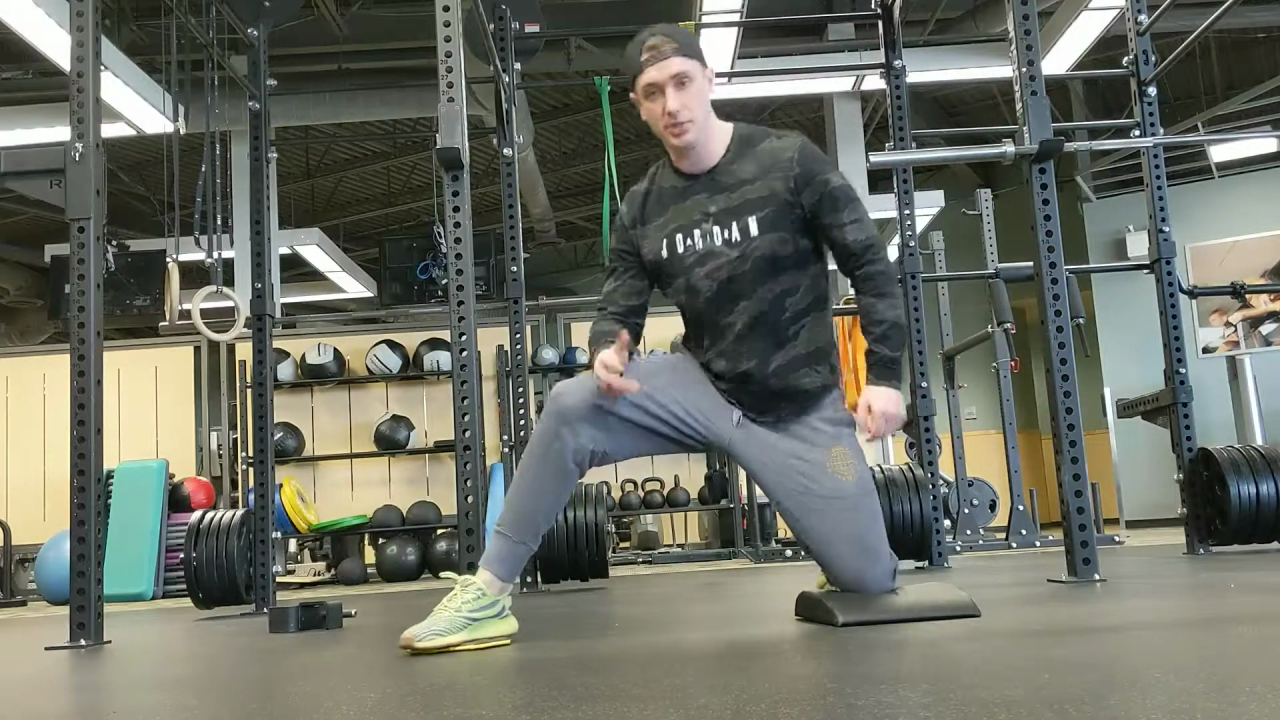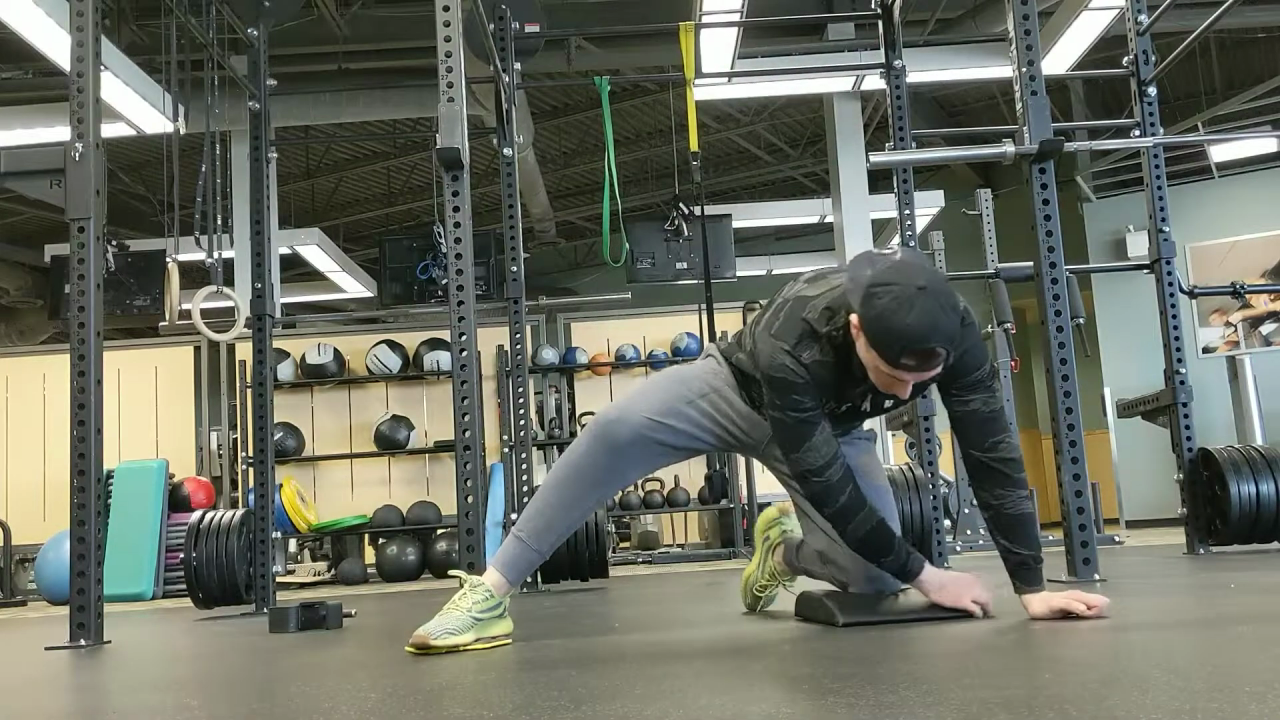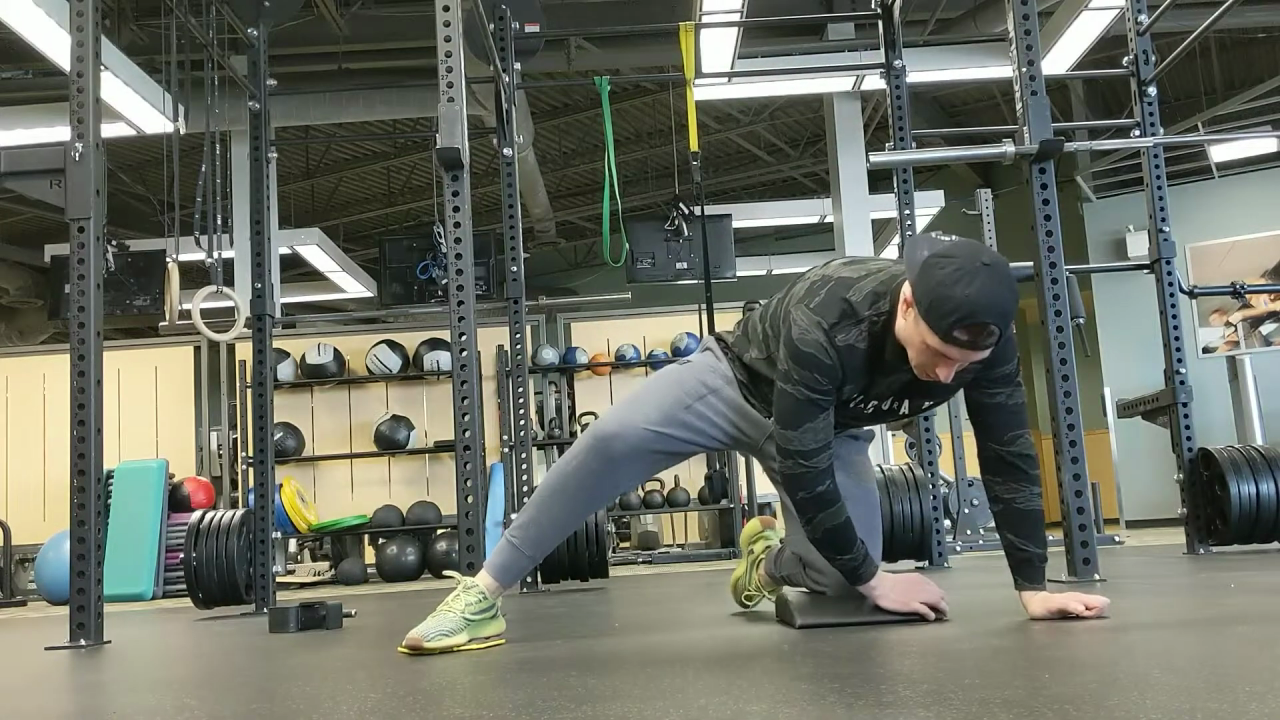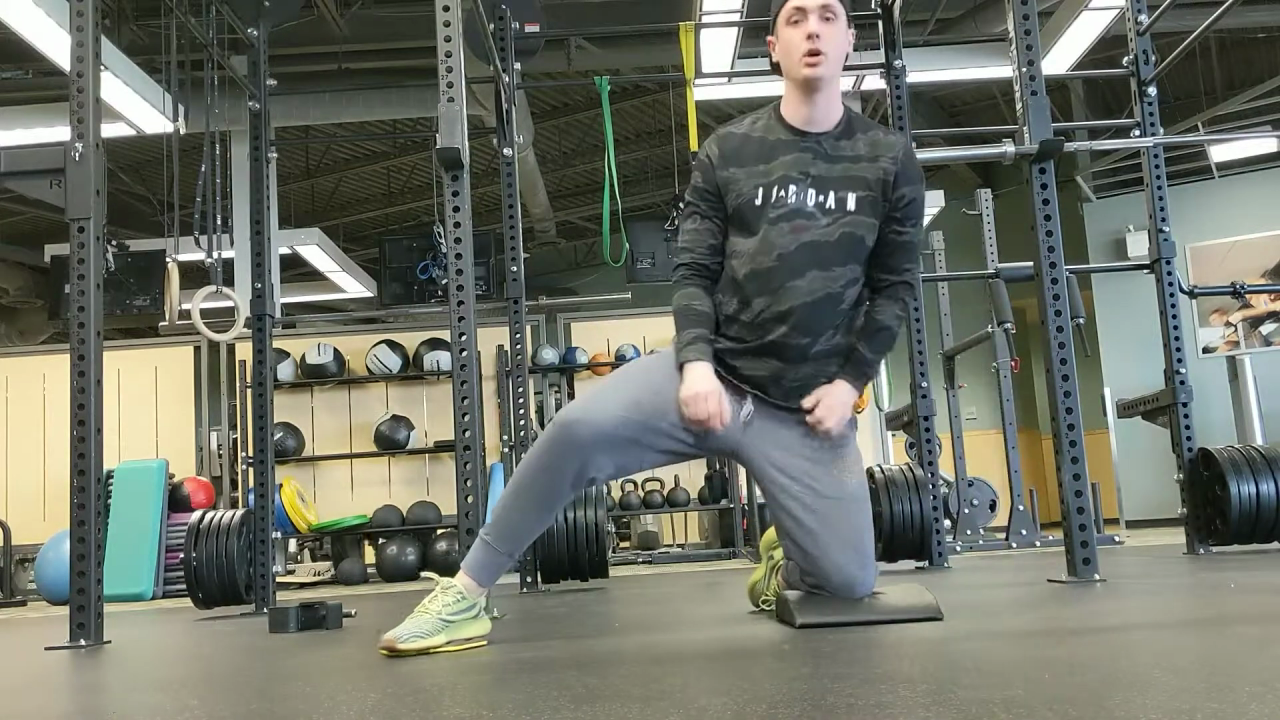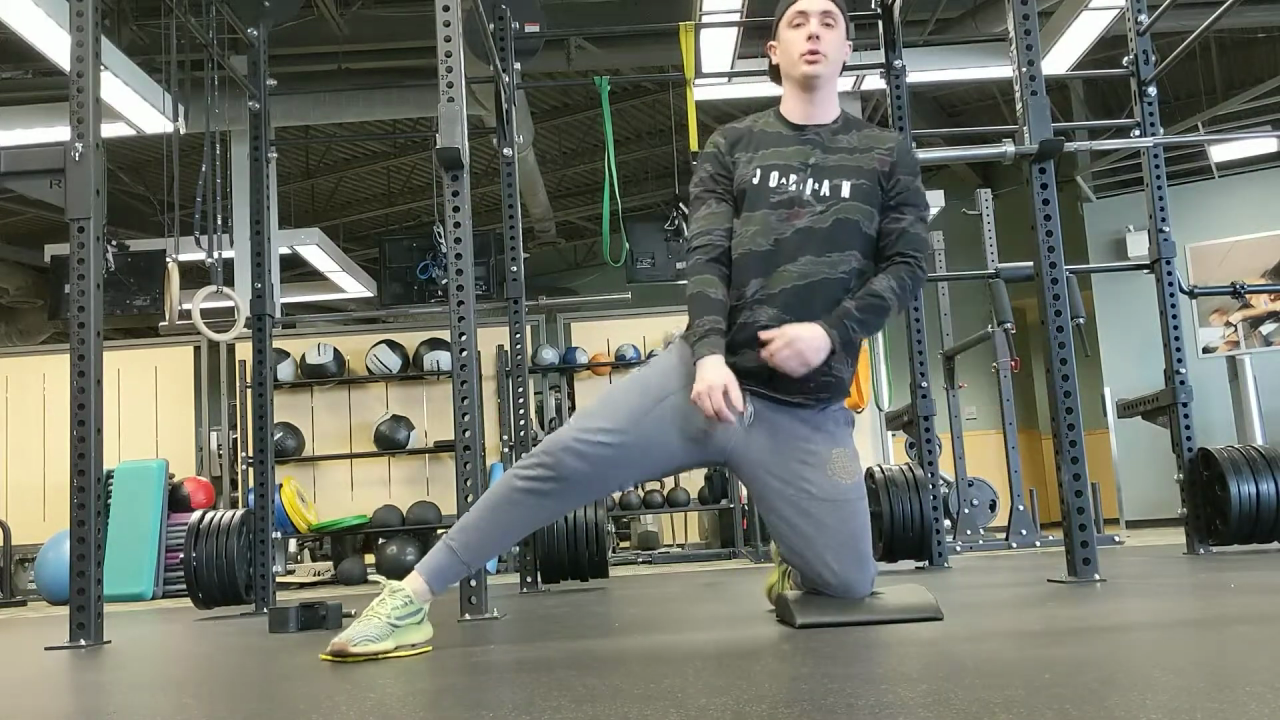
dt=1s
person 1, frame 1
left shoulder: (789, 161)
right shoulder: (641, 209)
left elbow: (871, 267)
right elbow: (618, 312)
left wrist: (885, 376)
right wrist: (607, 354)
left hip: (798, 406)
right hip: (702, 383)
left knee: (868, 580)
right knee: (572, 407)
right ankle: (488, 595)
person 1, frame 2
left shoulder: (951, 332)
right shoulder: (792, 338)
left elbow: (993, 457)
right elbow: (821, 479)
left wrist: (1031, 586)
right wrist: (924, 573)
left hip: (833, 427)
right hip: (740, 390)
left knee: (876, 577)
right knee: (619, 429)
left ankle: (786, 546)
right ankle: (490, 593)
person 1, frame 3
left shoulder: (983, 338)
right shoulder: (826, 317)
left elbow: (1009, 458)
right elbow: (802, 466)
left wrist: (1033, 586)
right wrist: (873, 578)
left hip: (831, 424)
right hip: (739, 380)
left knee: (843, 576)
right knee: (616, 439)
left ankle: (771, 555)
right ankle: (484, 594)
person 1, frame 4
left shoulder: (889, 159)
right shoulder: (729, 149)
left elbow: (895, 285)
right elbow: (692, 271)
left wrist: (851, 382)
right wrist: (694, 363)
left hip: (806, 402)
right hip: (717, 371)
left knee: (848, 581)
right knee: (581, 427)
left ankle: (786, 558)
right ankle: (467, 592)
person 1, frame 5
left shoulder: (887, 155)
right shoulder: (733, 145)
left elbow: (906, 267)
right elbow: (707, 258)
left wrist: (833, 332)
right wrist: (709, 355)
left hip: (807, 404)
right hip: (710, 369)
left knee: (848, 584)
right knee: (566, 458)
left ankle: (797, 553)
right ankle: (413, 595)
